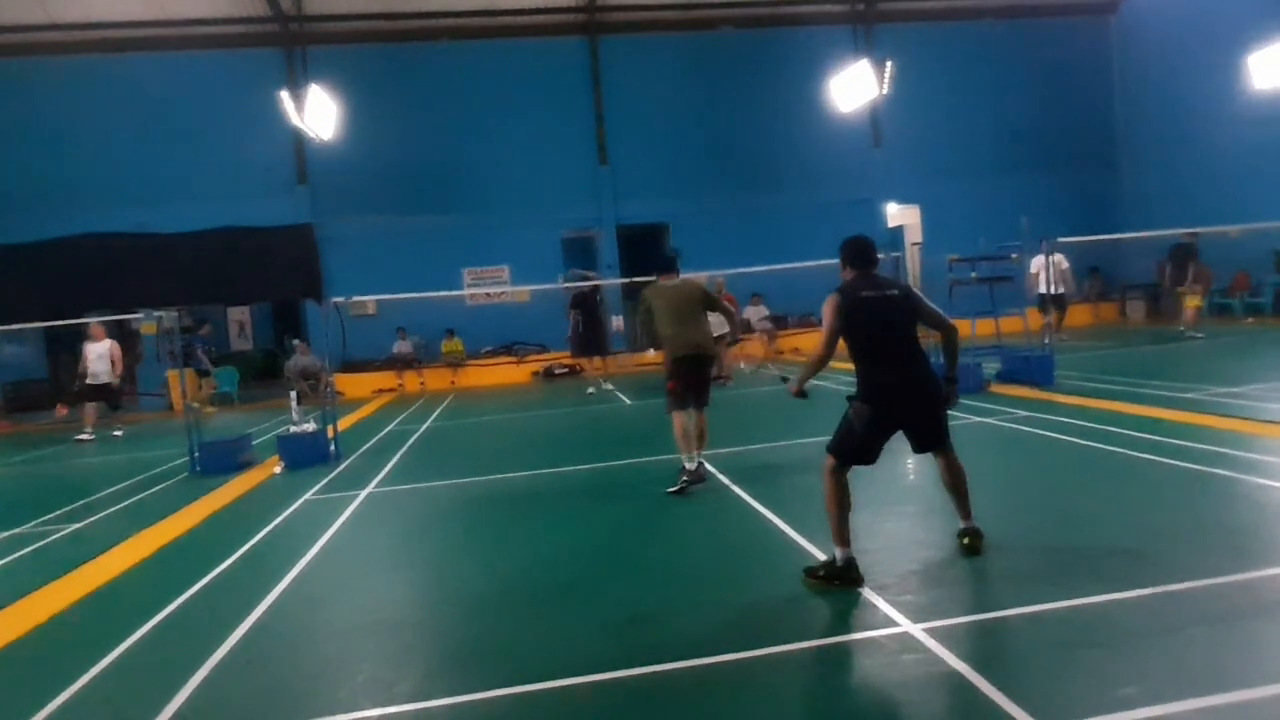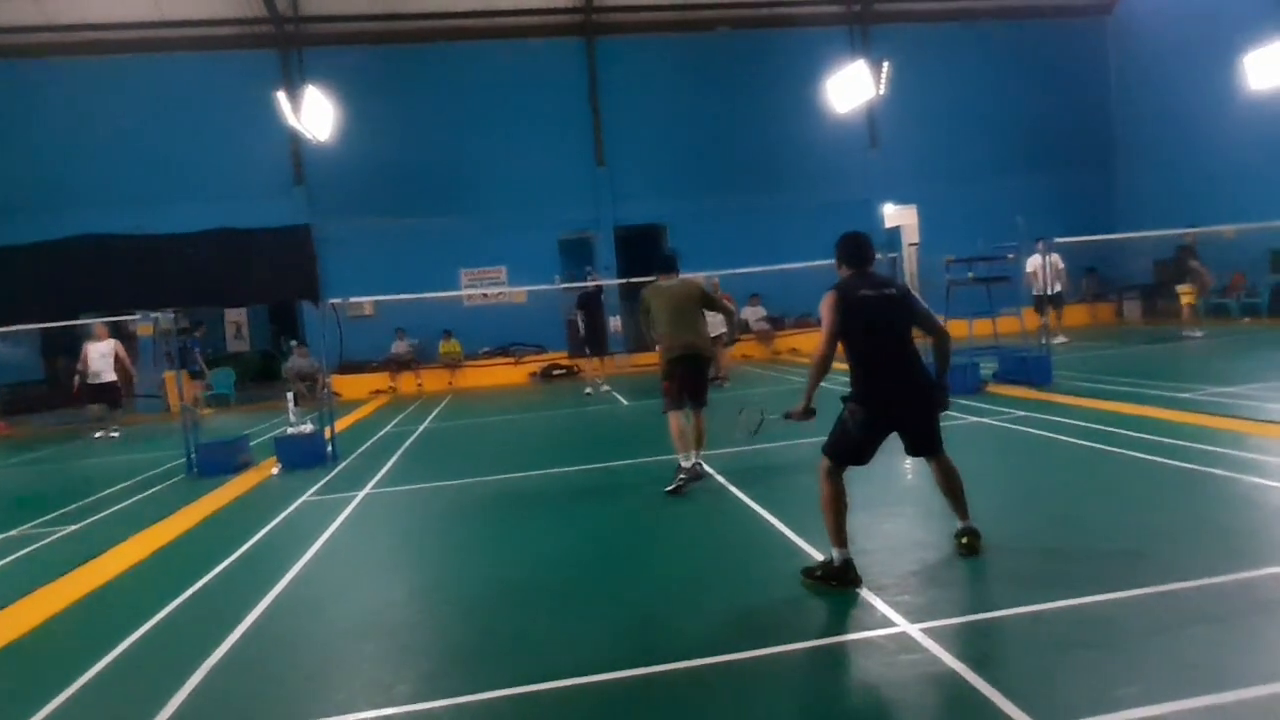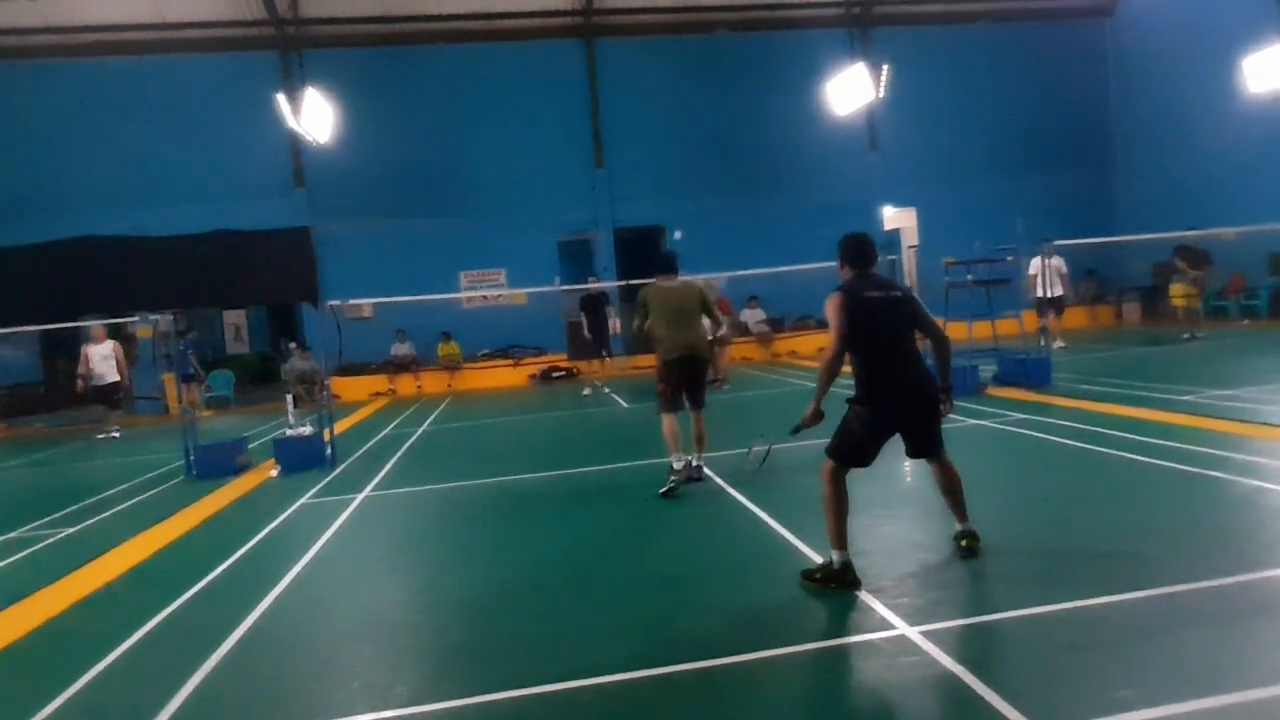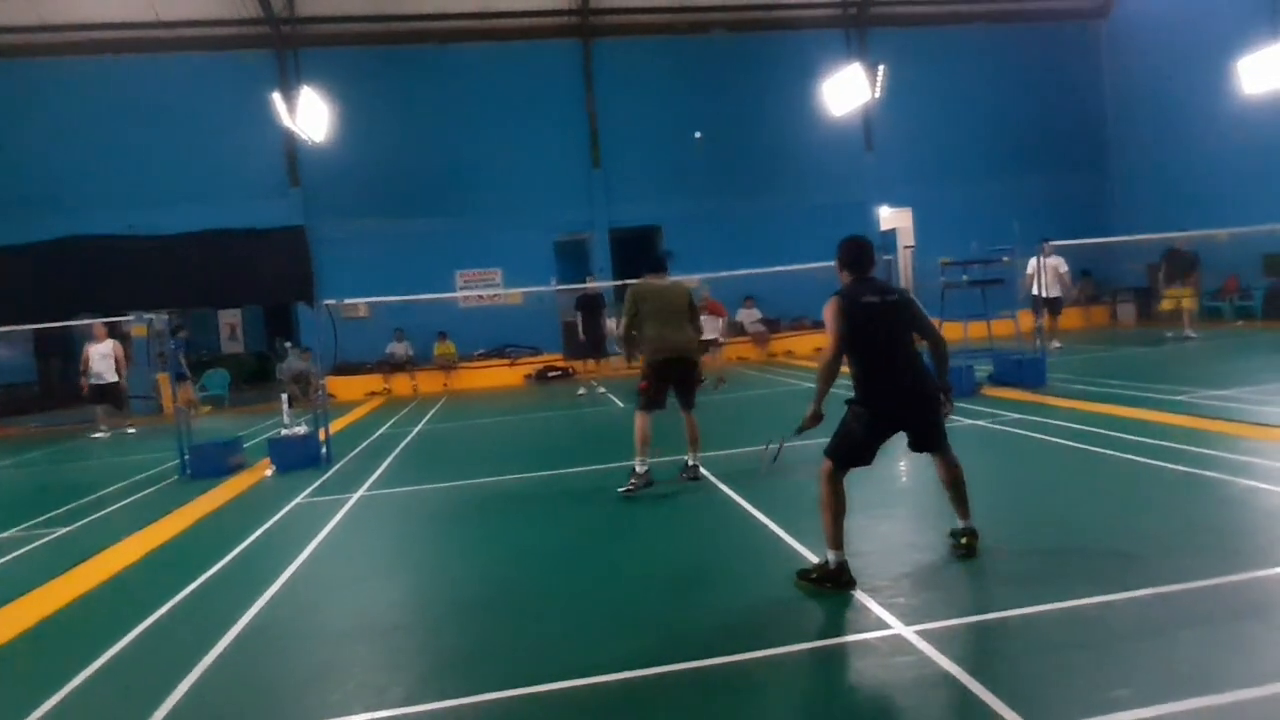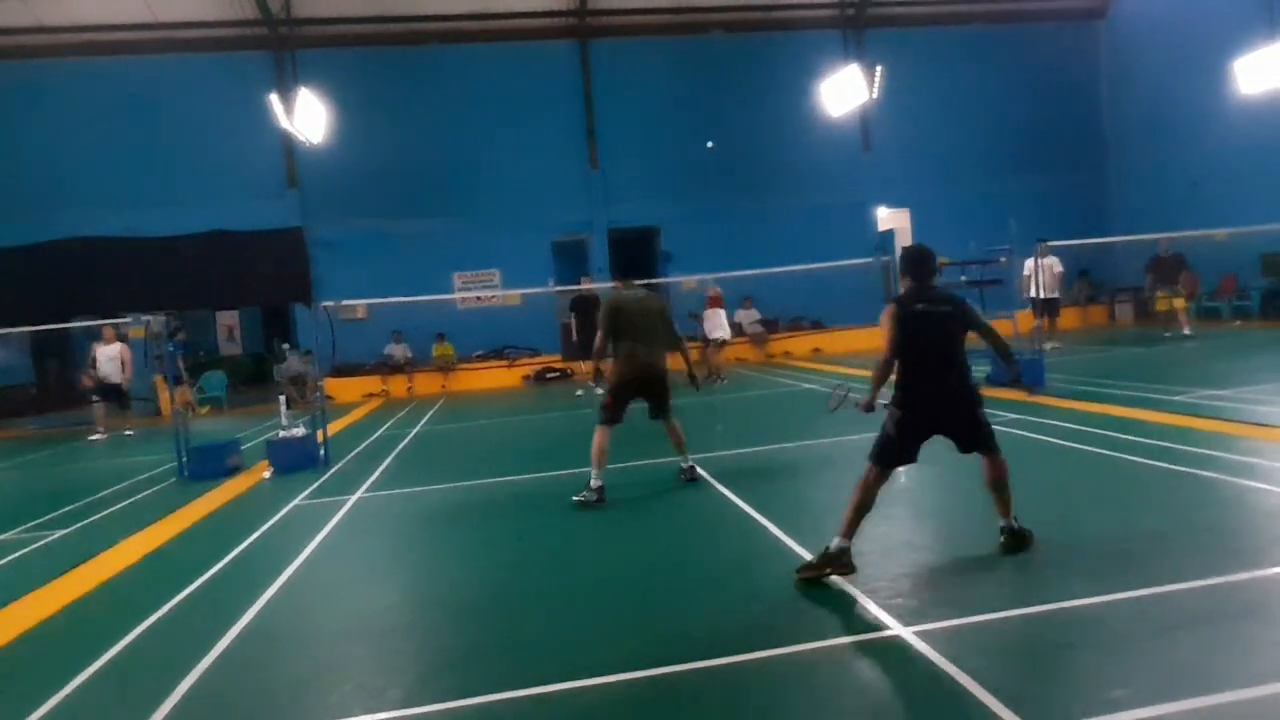
dt=0.3s
person 1, frame 1
left shoulder: (839, 299)
right shoulder: (903, 291)
left elbow: (824, 353)
right elbow: (949, 330)
left wrist: (800, 382)
right wrist: (950, 379)
left hip: (876, 398)
right hip: (923, 390)
left knee: (834, 468)
right knee: (944, 453)
left ankle: (842, 563)
right ankle: (969, 530)
person 1, frame 2
left shoulder: (835, 297)
right shoulder: (899, 290)
left elbow: (826, 354)
right elbow: (941, 336)
left wrist: (806, 400)
right wrist: (939, 384)
left hip: (871, 398)
right hip: (916, 391)
left knee: (830, 469)
right knee: (937, 457)
left ankle: (840, 563)
right ankle: (967, 531)
person 1, frame 3
left shoulder: (840, 298)
right shoulder: (901, 293)
left elbow: (836, 353)
right elbow: (940, 340)
left wrist: (816, 404)
right wrist: (944, 387)
left hip: (875, 399)
right hip: (920, 392)
left knee: (833, 471)
right knee: (937, 457)
left ankle: (840, 565)
right ankle: (966, 533)
person 1, frame 4
left shoulder: (838, 303)
right shoulder: (900, 295)
left elbow: (833, 357)
right elbow: (937, 341)
left wrist: (816, 406)
right wrist: (942, 385)
left hip: (875, 400)
right hip: (920, 392)
left knee: (830, 472)
right knee: (942, 453)
left ankle: (835, 565)
right ankle: (965, 531)
person 1, frame 5
left shoulder: (897, 309)
right shoulder: (959, 304)
left elbow: (888, 359)
right elbow: (1000, 344)
left wrist: (871, 396)
right wrist: (1014, 372)
left hip: (912, 404)
right hip: (960, 398)
left knee: (874, 474)
right knee: (992, 454)
left ankle: (838, 551)
right ankle: (1009, 529)
person 2, frame 1
left shoulder: (649, 293)
right shoulder: (695, 286)
left elbow: (645, 326)
right elbow: (729, 312)
left wrist: (651, 343)
right wrist: (734, 334)
left hip: (677, 352)
right hip: (705, 349)
left knee: (679, 410)
right knee: (699, 408)
left ankle: (690, 467)
right ankle: (697, 461)
person 2, frame 2
left shoulder: (648, 293)
right shoulder: (694, 286)
left elbow: (648, 327)
right elbow: (728, 310)
left hip: (673, 353)
right hip: (701, 351)
left knee: (675, 411)
right knee: (697, 409)
left ankle: (686, 465)
right ankle: (695, 462)
person 2, frame 3
left shoulder: (647, 293)
right shoulder: (694, 288)
left elbow: (639, 328)
right elbow: (716, 321)
right wrist: (709, 335)
left hip: (670, 354)
right hip: (699, 352)
left knee: (668, 412)
right knee: (697, 410)
left ankle: (678, 466)
right ankle: (696, 464)
person 2, frame 4
left shoulder: (637, 290)
right shoulder: (683, 289)
left elbow: (625, 330)
right elbow: (697, 329)
left hip: (657, 355)
right hip: (687, 354)
left knee: (643, 412)
right knee: (688, 411)
left ankle: (641, 470)
right ankle: (693, 464)
person 2, frame 5
left shoulder: (613, 302)
right shoulder: (656, 301)
left elbow: (600, 343)
right elbow: (676, 338)
left wrist: (596, 362)
right wrist: (690, 368)
left hip: (624, 372)
right hip: (655, 370)
left knee: (603, 427)
right knee: (668, 419)
left ankle: (595, 487)
right ankle: (687, 467)
